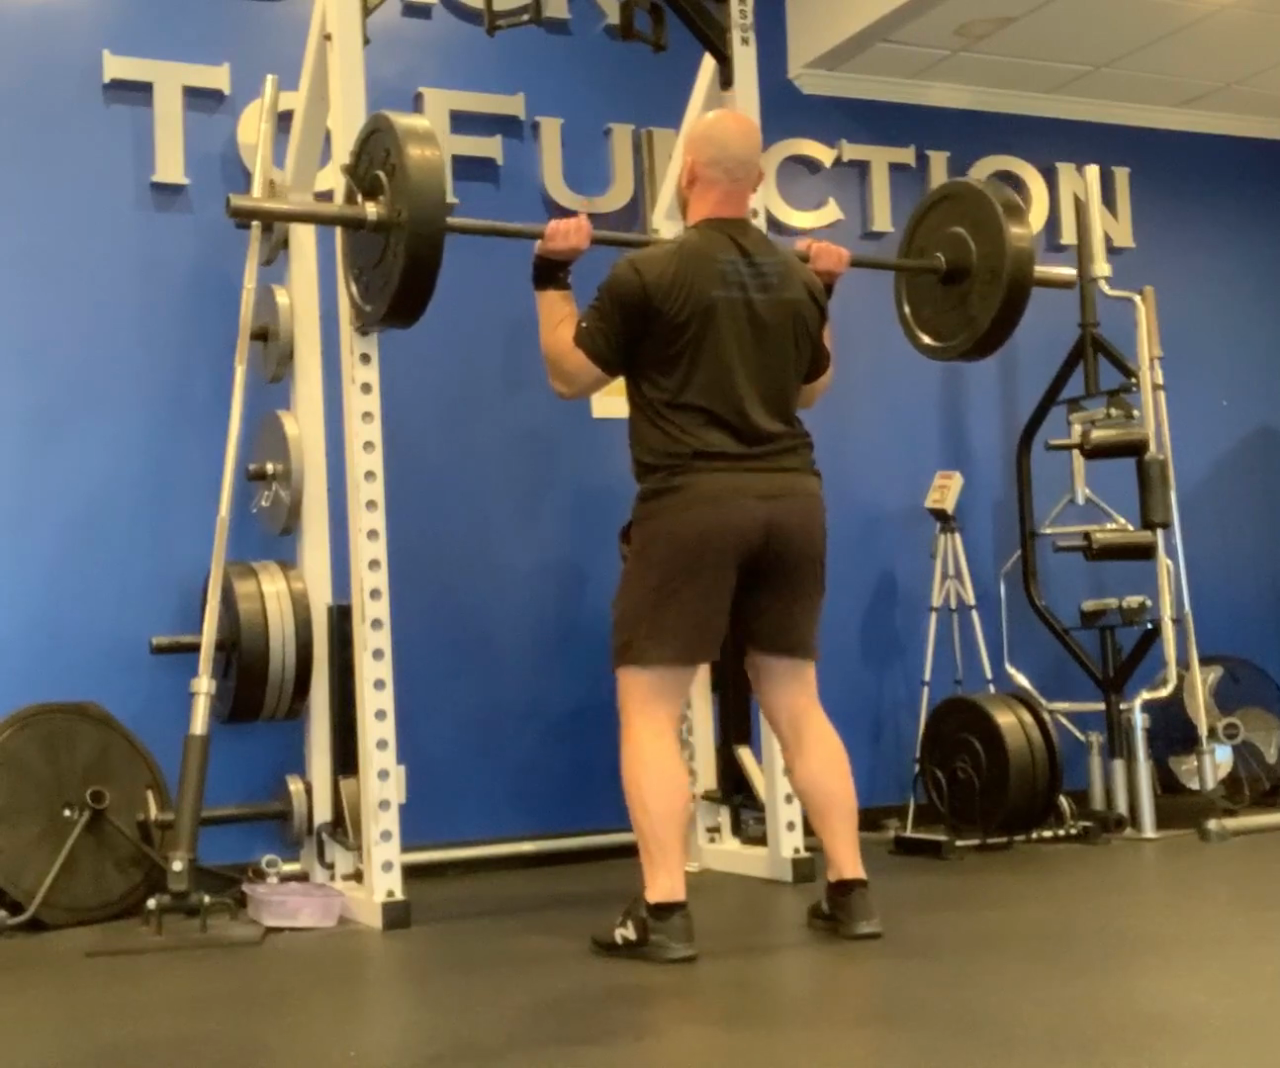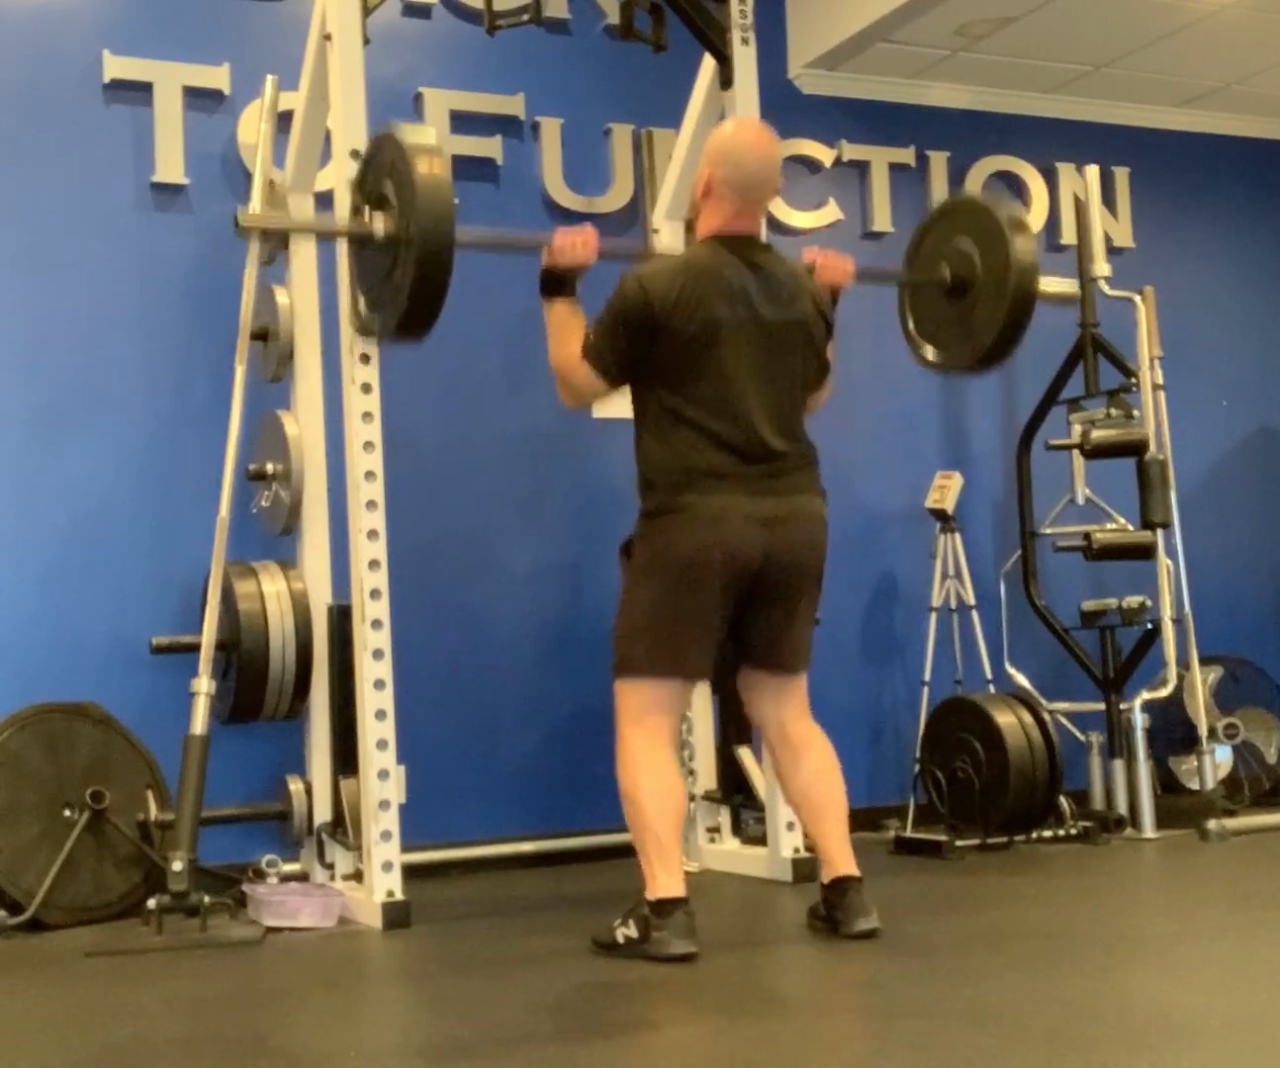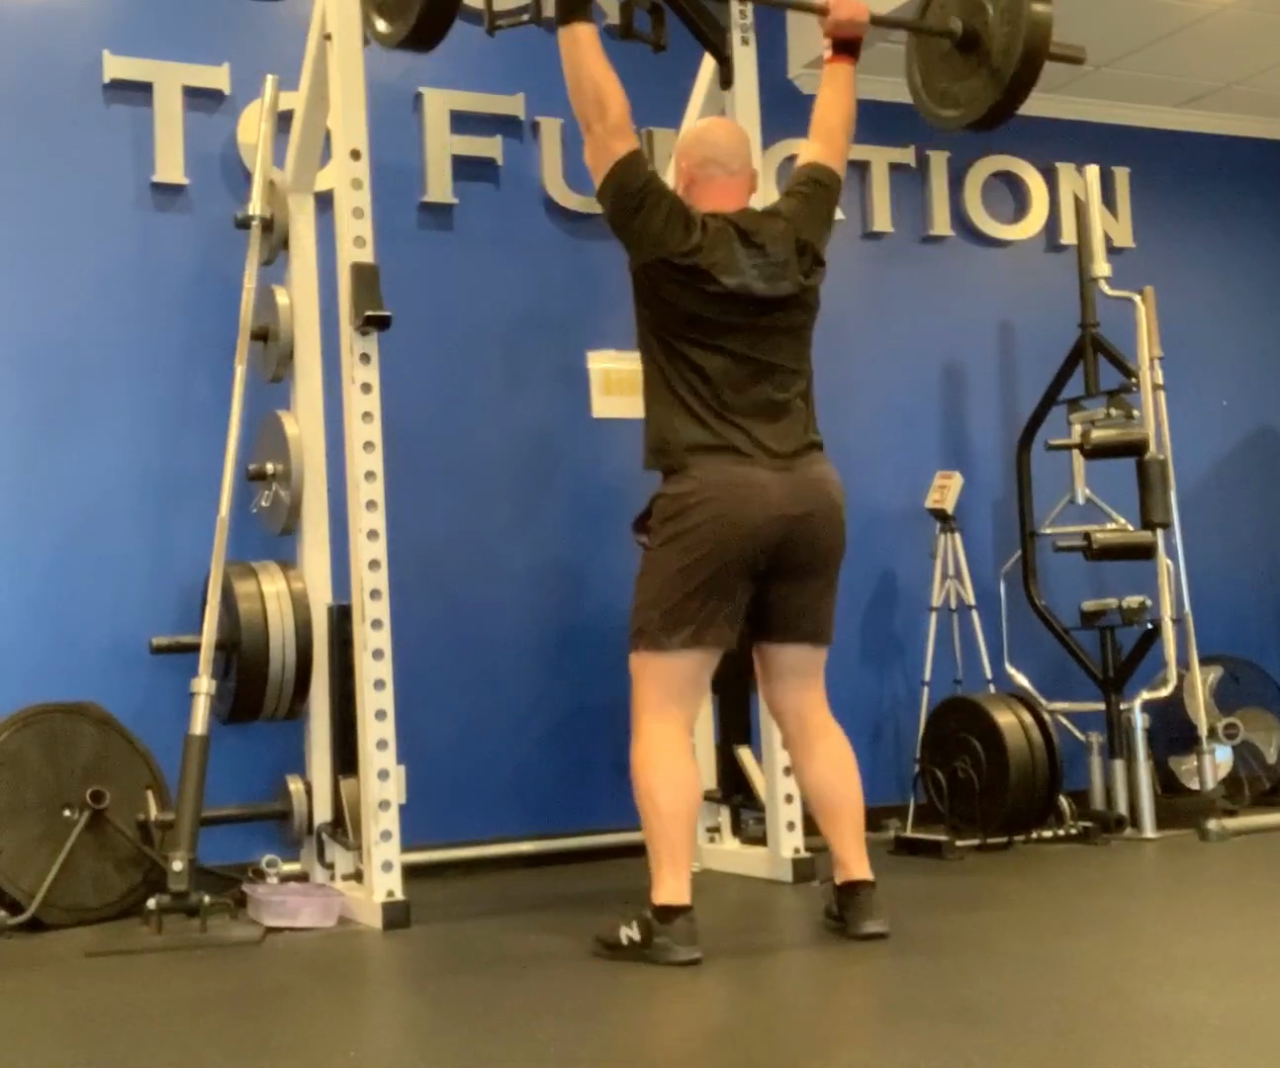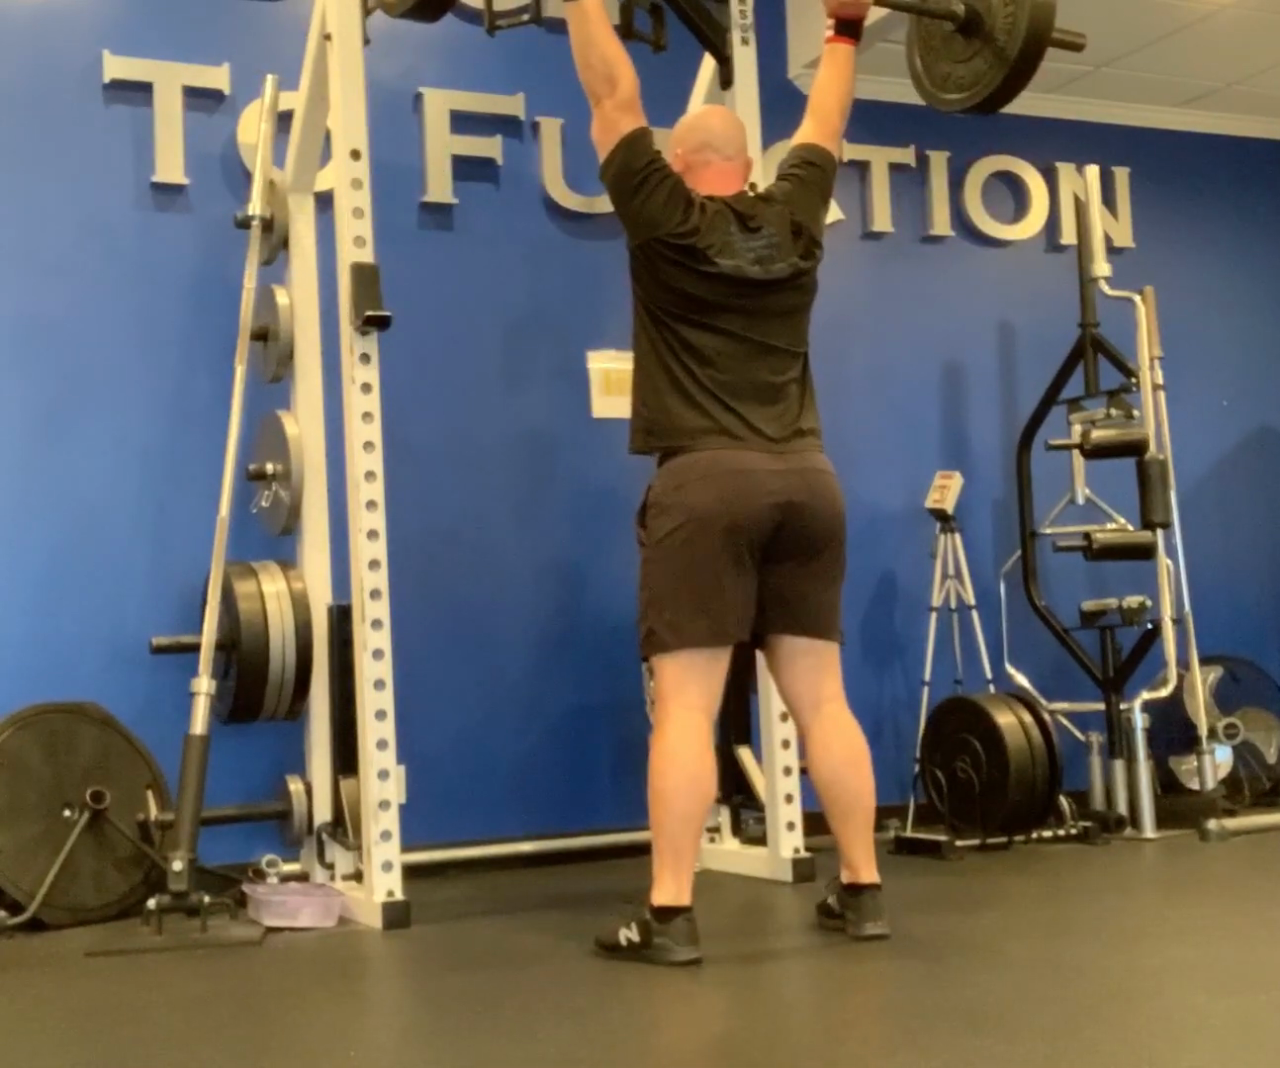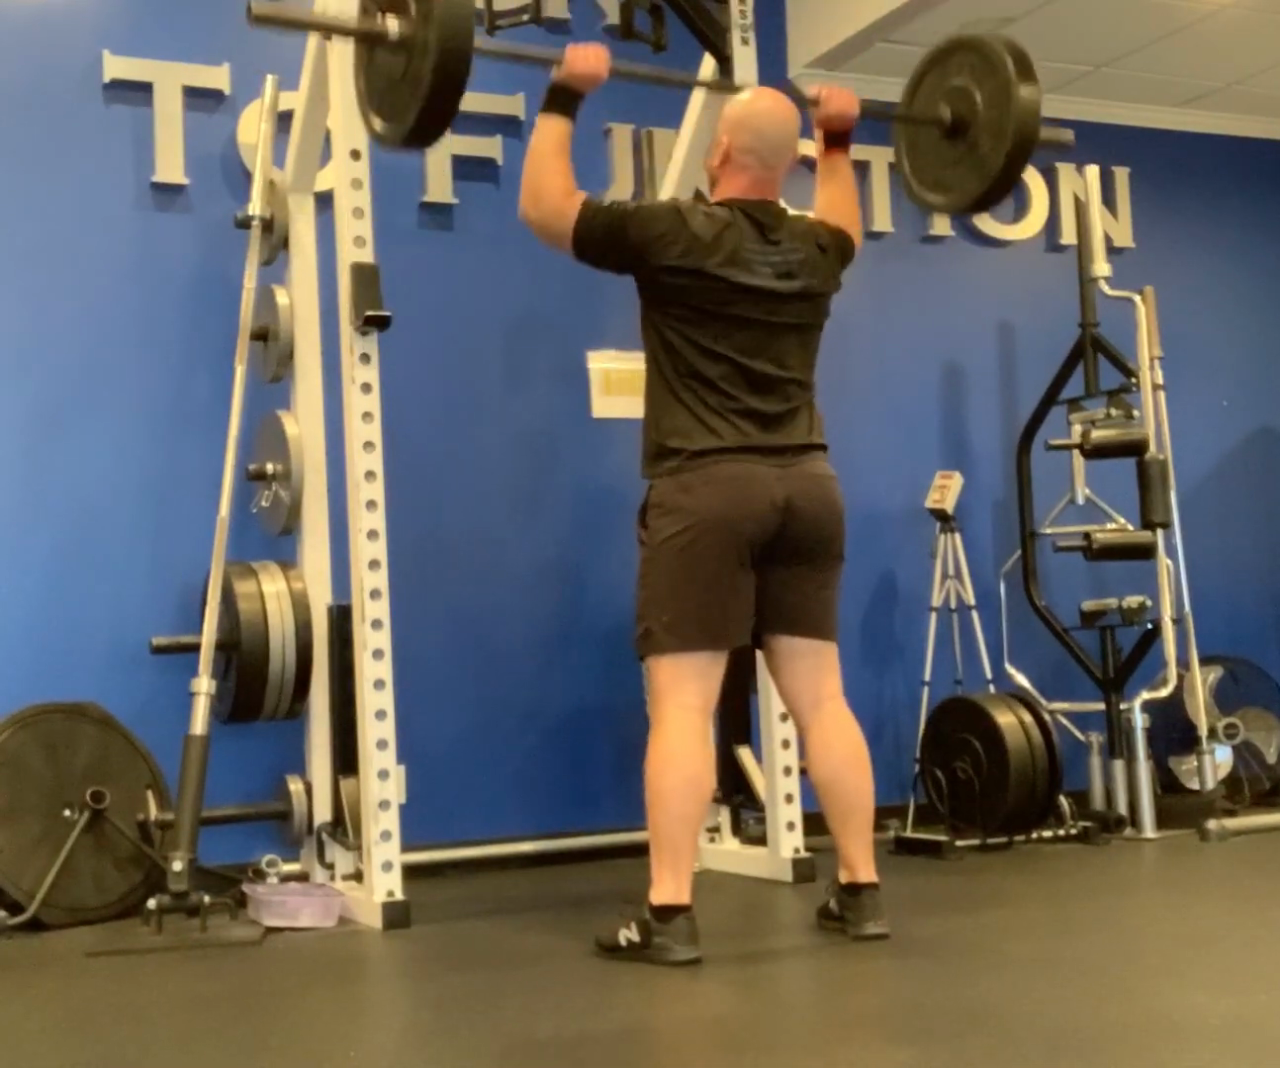
dt=0.5s
person 1, frame 1
left shoulder: (650, 273)
right shoulder: (797, 279)
left elbow: (570, 374)
left wrist: (552, 275)
left hip: (695, 507)
right hip: (794, 504)
left knee: (649, 711)
right knee: (796, 704)
left ankle: (664, 911)
right ankle: (850, 889)
person 1, frame 2
left shoulder: (658, 287)
right shoulder: (802, 291)
left elbow: (577, 384)
left wrist: (560, 287)
left hip: (695, 526)
right hip: (795, 522)
left knee: (646, 724)
right knee: (786, 716)
left ankle: (666, 908)
right ankle: (846, 888)
person 1, frame 3
left shoulder: (666, 237)
right shoulder: (798, 236)
left elbow: (604, 124)
right elbow: (829, 139)
left hip: (713, 498)
right hip: (810, 496)
left knee: (662, 710)
right knee: (804, 709)
left ankle: (670, 915)
right ankle: (857, 890)
person 1, frame 4
left shoulder: (665, 219)
right shoulder: (793, 220)
left elbow: (613, 98)
right elbow: (824, 121)
left hip: (707, 484)
right hip: (805, 481)
left knee: (685, 704)
right knee: (820, 699)
left ankle: (669, 915)
right ankle: (862, 890)
person 1, frame 5
left shoulder: (673, 234)
right shoulder: (813, 247)
left elbow: (543, 208)
right elbow: (847, 230)
left wrist: (564, 99)
right wrist: (839, 142)
left hip: (708, 489)
right hip: (808, 485)
left knee: (682, 701)
right knee: (820, 697)
left ankle: (670, 915)
right ankle: (860, 891)
